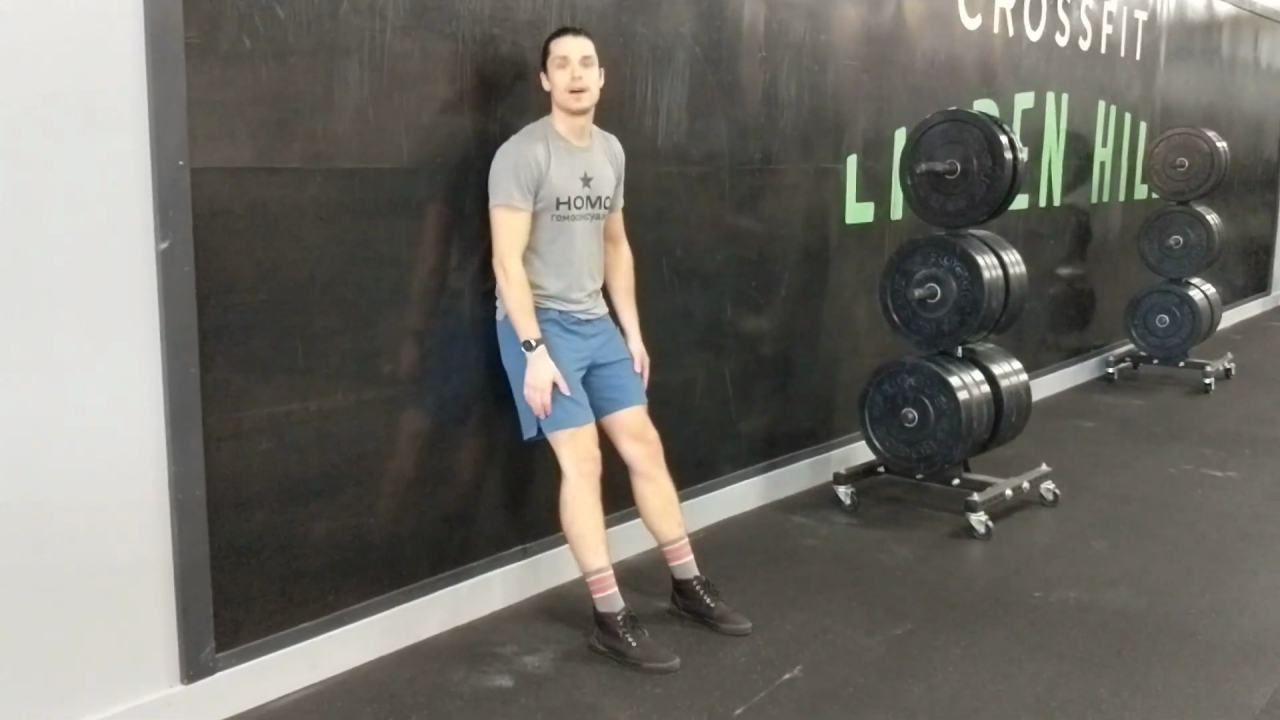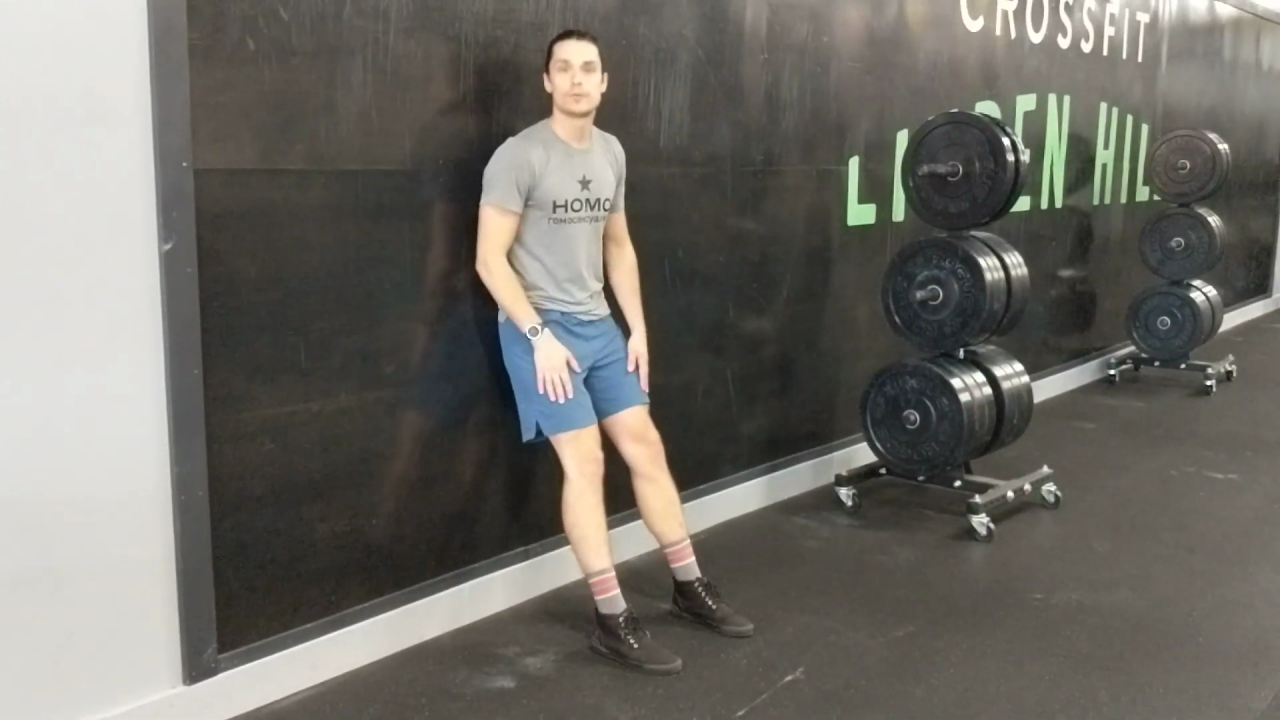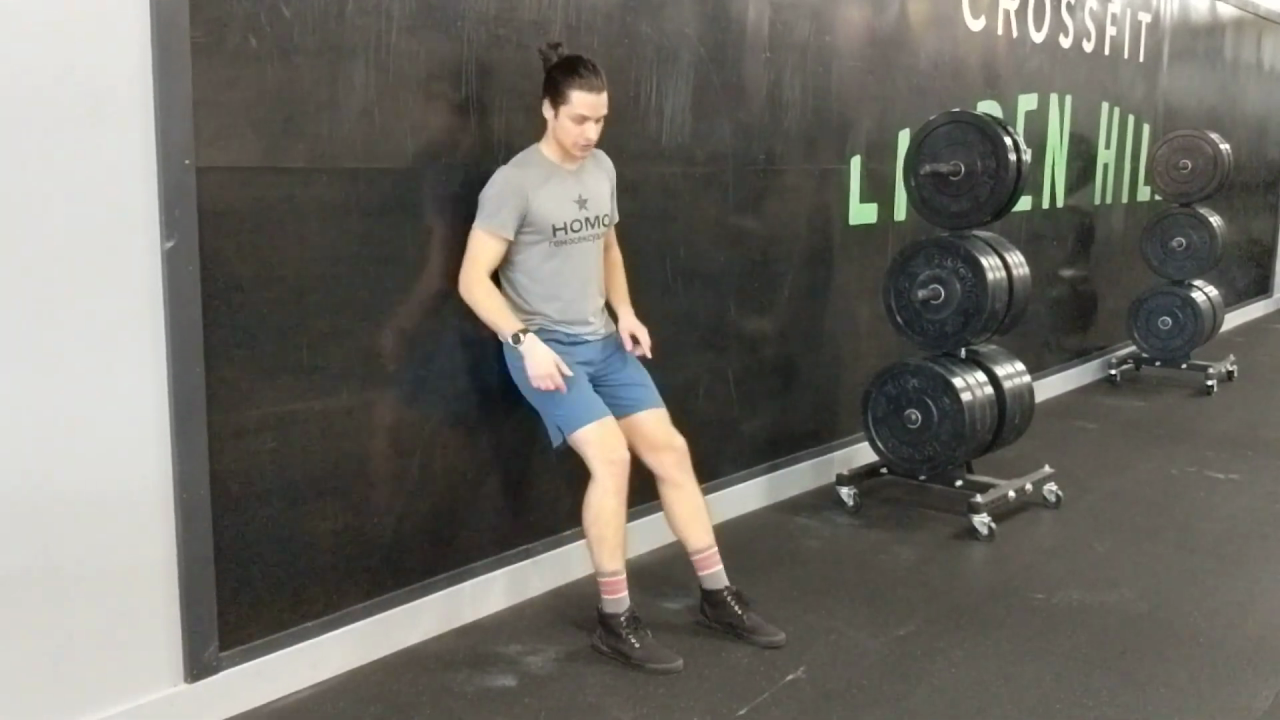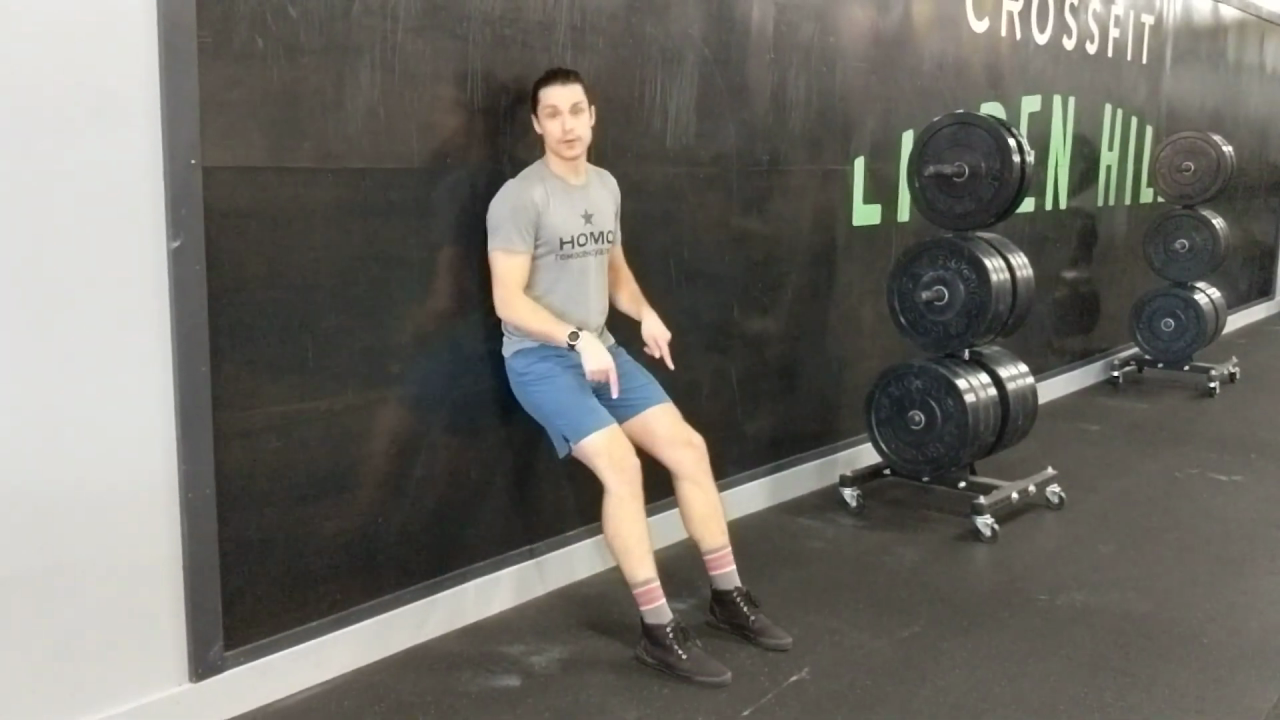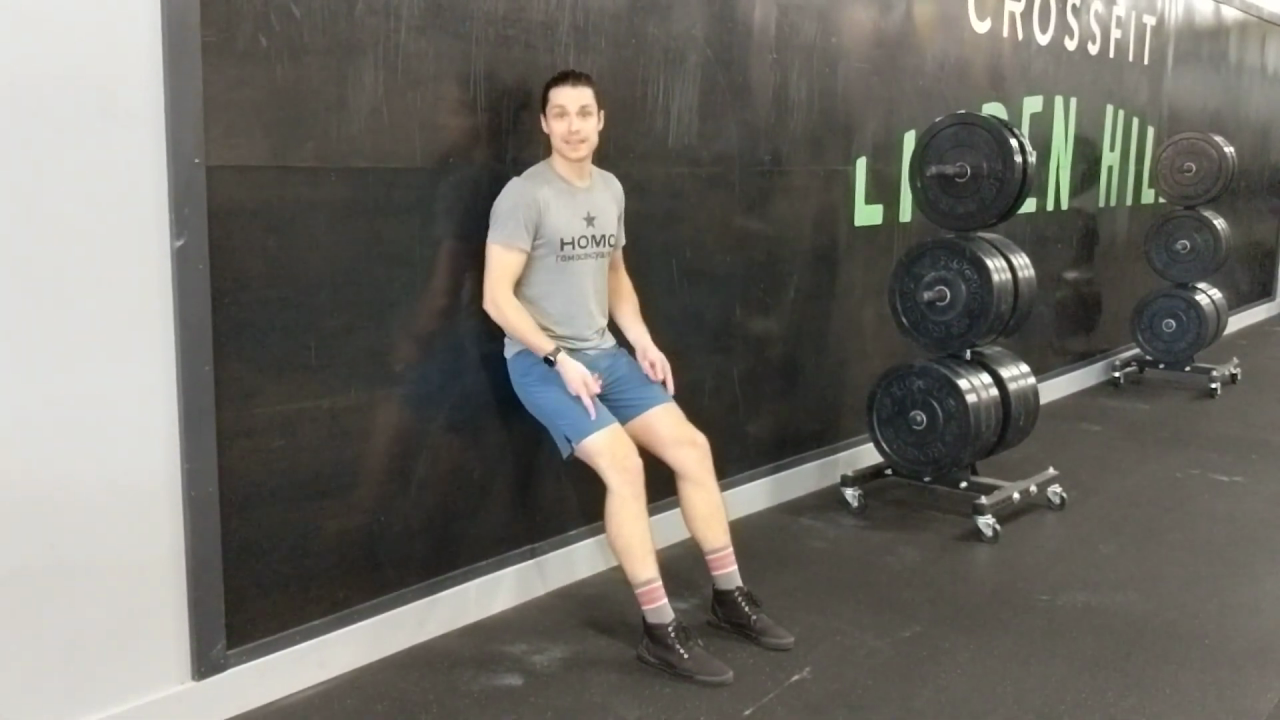
dt=1s
person 1, frame 1
left shoulder: (610, 151)
right shoulder: (523, 154)
right elbow: (507, 262)
left wrist: (633, 332)
right wrist: (536, 351)
left hip: (596, 323)
right hip: (539, 325)
left knee: (644, 445)
right knee: (583, 462)
left ankle: (689, 586)
right ankle: (610, 619)
person 1, frame 2
left shoulder: (612, 152)
right shoulder: (520, 156)
right elbow: (490, 259)
left wrist: (638, 328)
right wrist: (540, 335)
left hip: (599, 325)
right hip: (540, 328)
left knee: (646, 447)
right knee: (585, 463)
left ankle: (691, 587)
right ankle: (612, 621)
person 1, frame 3
left shoulder: (603, 168)
right shoulder: (513, 183)
right elbow: (473, 279)
left wrist: (626, 311)
right wrist: (526, 342)
left hip: (602, 342)
right hip: (545, 349)
left knee: (670, 452)
right knee: (612, 458)
left ankle: (718, 596)
right ankle: (614, 620)
person 1, frame 4
left shoulder: (606, 185)
right shoulder: (520, 197)
right elbow: (509, 301)
left wrist: (645, 314)
right wrist: (576, 341)
left hip: (601, 351)
right hip: (541, 359)
left knee: (688, 447)
right knee: (621, 465)
left ankle: (728, 596)
right ankle: (658, 630)
person 1, frame 5
left shoulder: (611, 189)
right shoulder: (524, 195)
right elbow: (497, 296)
left wrist: (641, 342)
right wrist: (557, 359)
left hip: (604, 354)
right hip: (544, 362)
left knee: (692, 447)
right knee: (623, 464)
left ankle: (730, 597)
right ankle: (660, 631)
